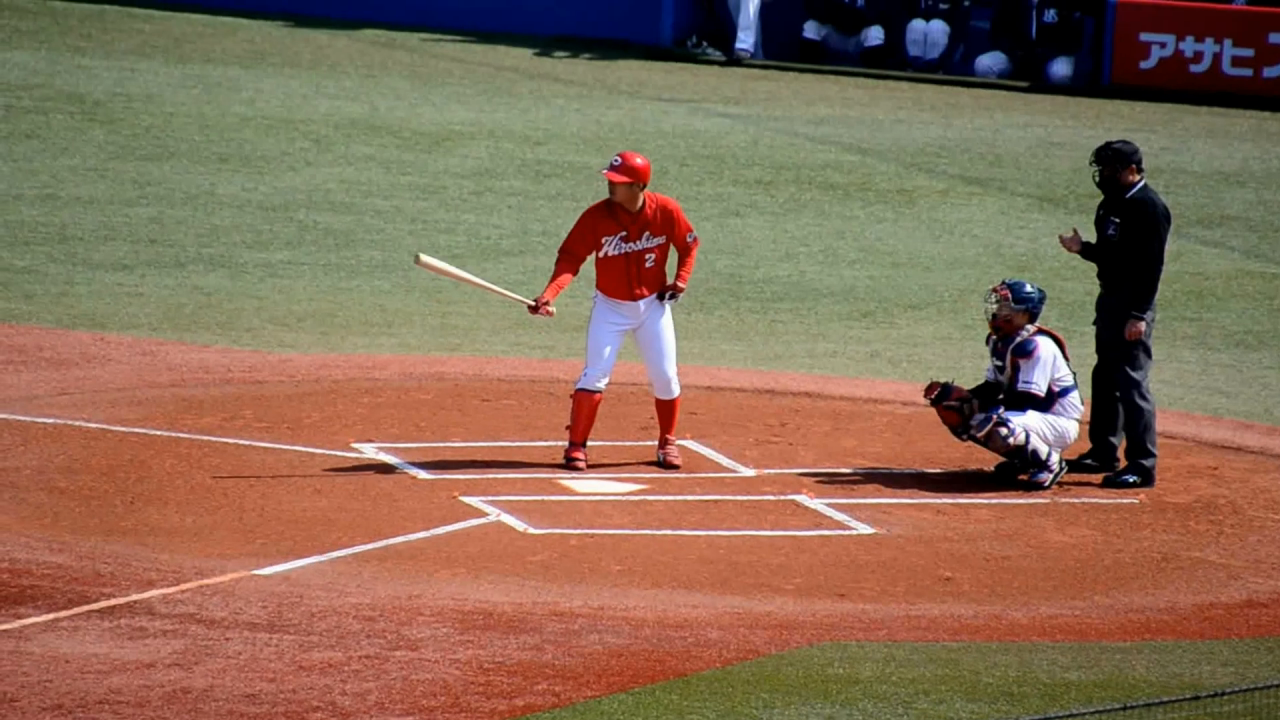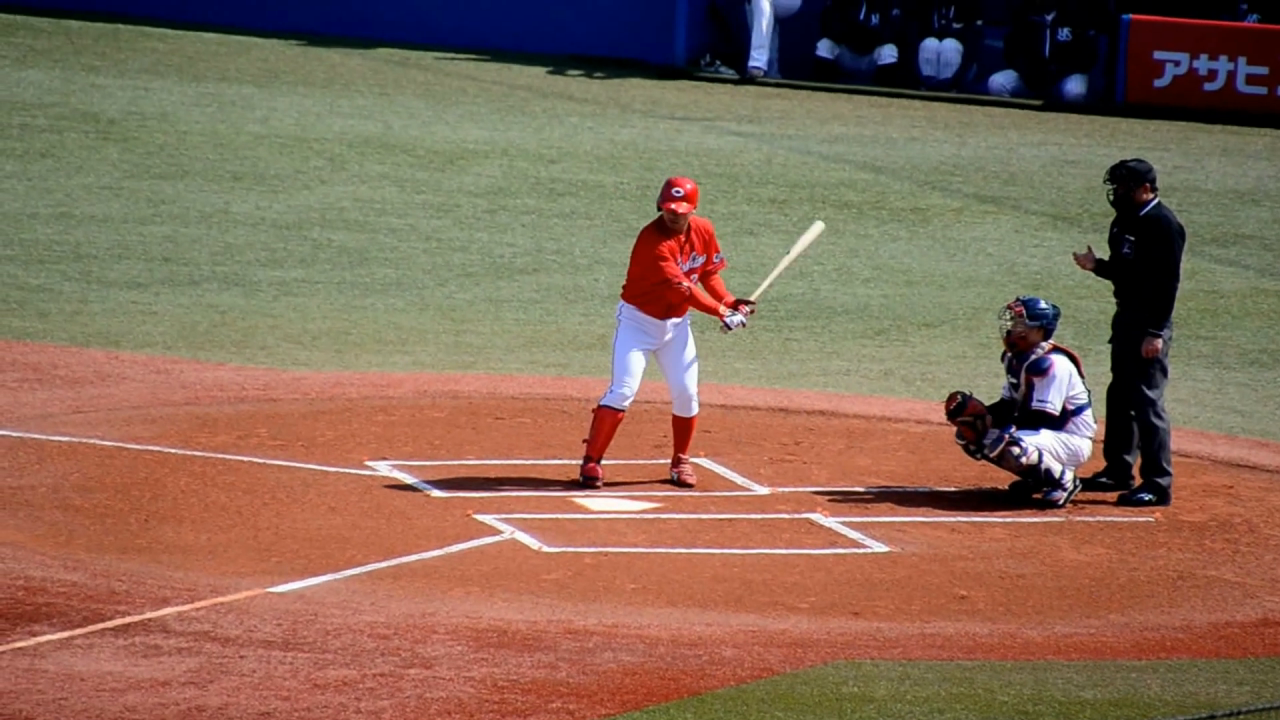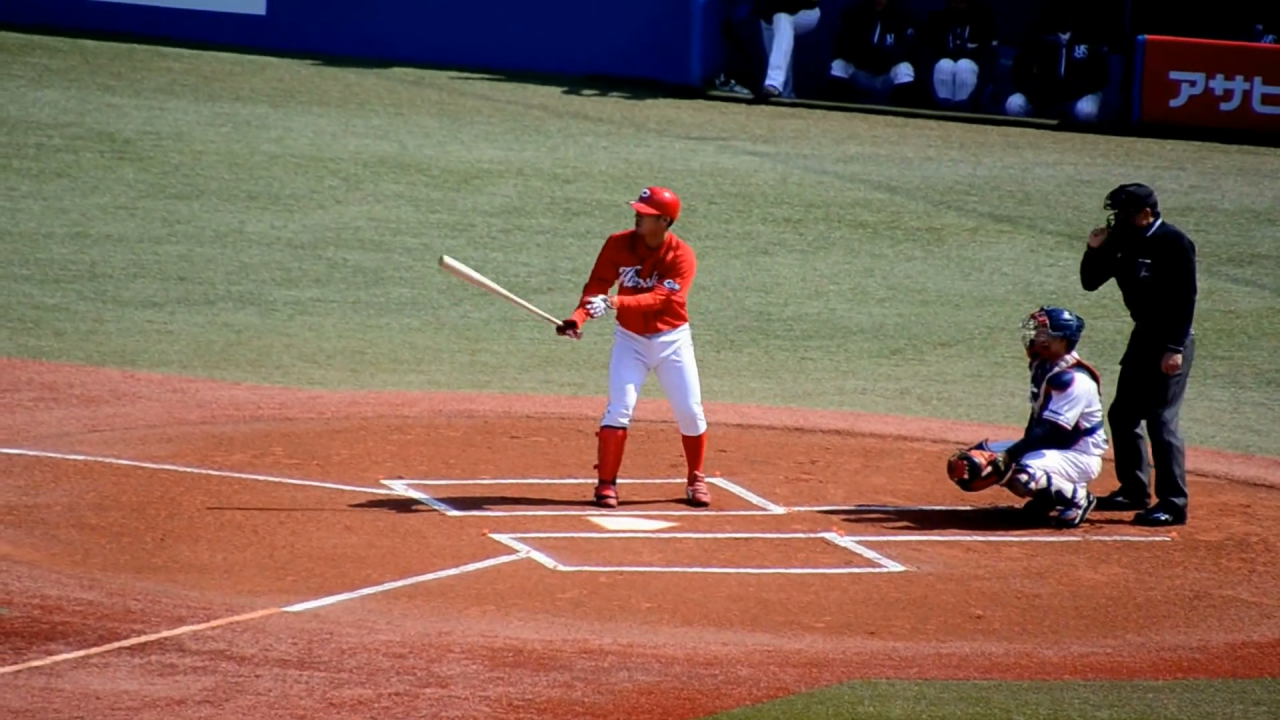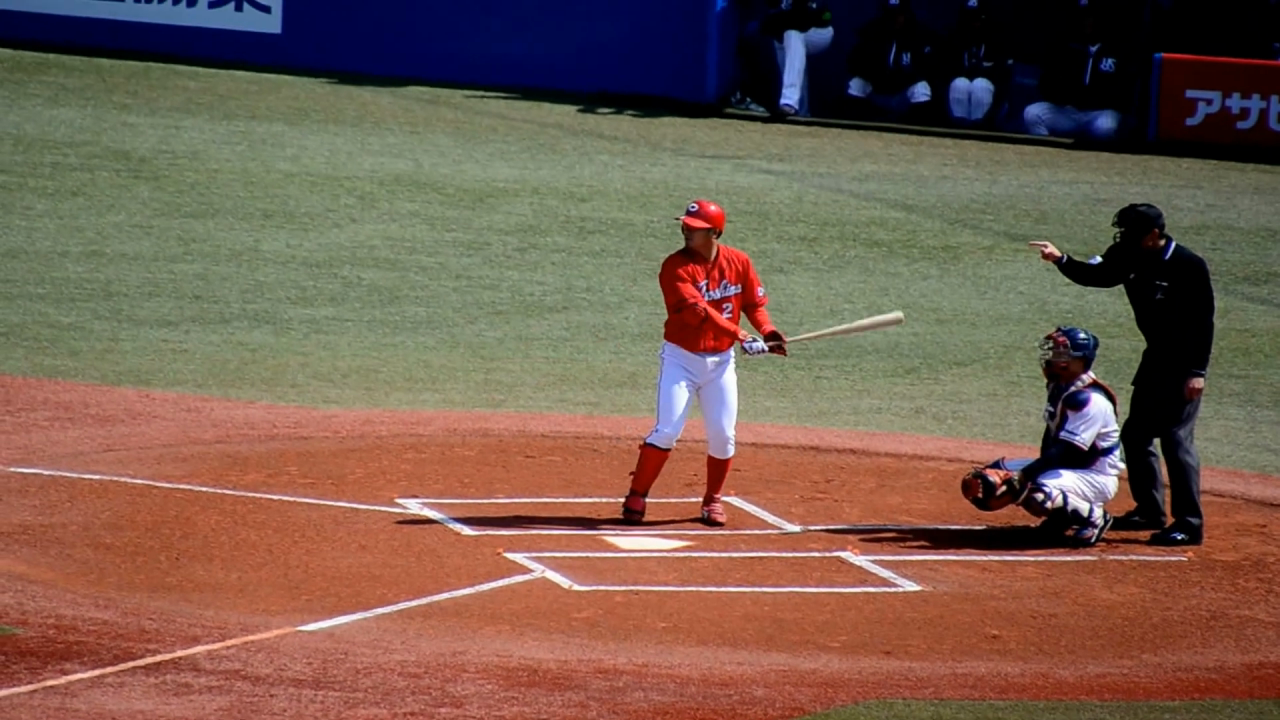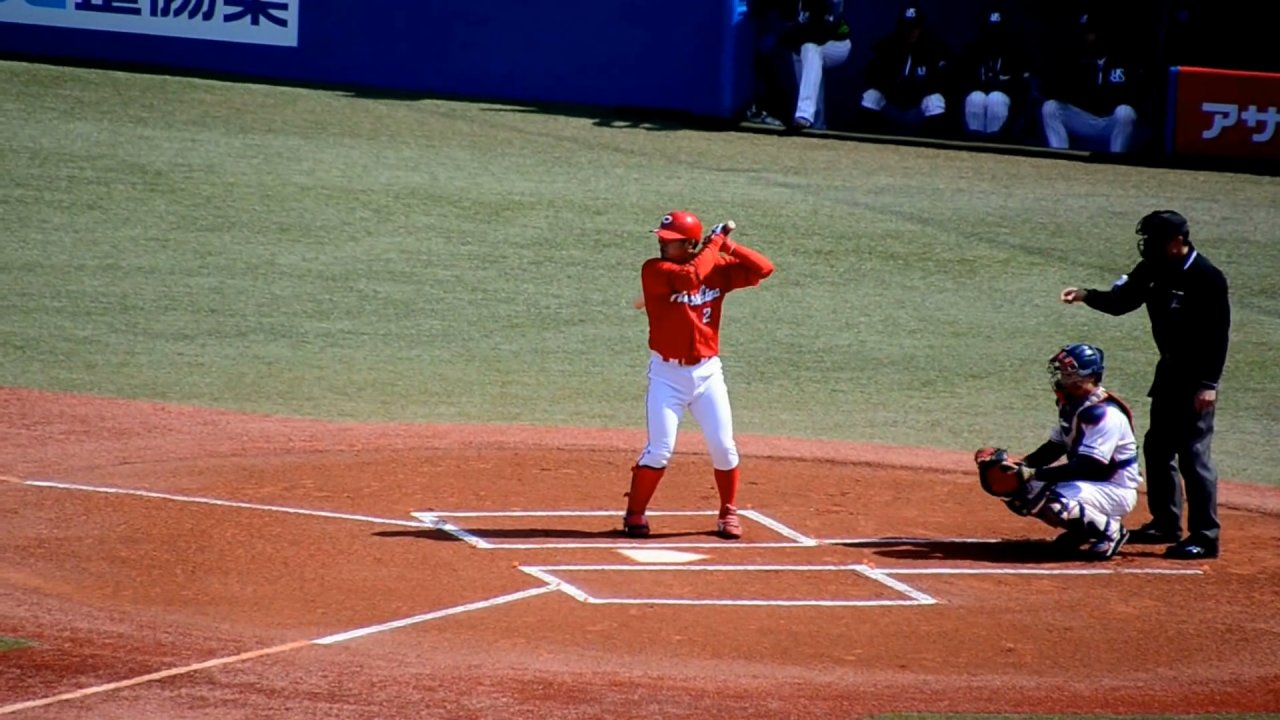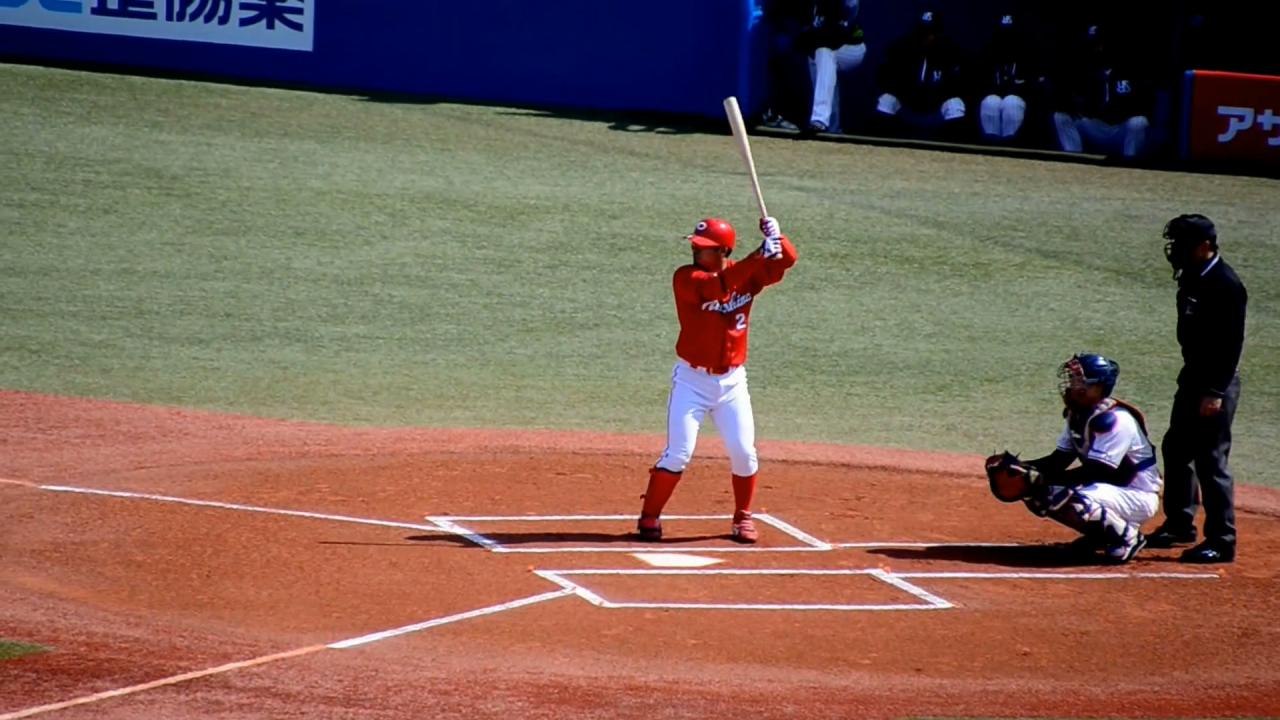
dt=0.7s
person 1, frame 1
left shoulder: (1149, 207)
right shoulder: (1111, 202)
left elbow: (1152, 265)
left wrist: (1139, 315)
right wrist: (1082, 248)
left hip: (1132, 305)
right hip: (1109, 299)
left knee: (1131, 383)
right knee: (1104, 379)
left ankle: (1142, 466)
right ankle: (1103, 452)
person 1, frame 2
left shoulder: (1163, 225)
right shoulder: (1124, 219)
left elbow: (1168, 283)
left wrist: (1155, 332)
right wrist: (1097, 265)
left hip: (1149, 323)
right hip: (1125, 317)
left knee: (1147, 401)
right knee: (1119, 396)
left ankle: (1157, 484)
right ankle: (1118, 470)
person 1, frame 3
left shoulder: (1173, 243)
right shoulder: (1120, 241)
left elbow: (1185, 297)
right elbow: (1089, 282)
left wrist: (1175, 347)
right wrist: (1094, 251)
left hip: (1169, 341)
right hip: (1143, 336)
left knee: (1161, 419)
right knee: (1122, 414)
left ankle: (1174, 503)
right ankle: (1134, 490)
person 1, frame 4
left shoulder: (1189, 266)
right shoulder: (1129, 257)
left elbow: (1204, 321)
right elbow: (1095, 274)
left wrist: (1198, 371)
right wrist: (1060, 259)
left hip: (1184, 363)
right hip: (1154, 357)
left knee: (1175, 438)
right knee: (1135, 434)
left ankle: (1189, 524)
right ankle: (1150, 510)
person 1, frame 5
left shoulder: (1207, 277)
right shoulder: (1152, 269)
left elbow: (1218, 334)
right elbow: (1120, 301)
left wrist: (1209, 384)
right wrist: (1087, 295)
left hip: (1196, 376)
right hip: (1168, 370)
left knee: (1193, 452)
right knee: (1157, 447)
left ankle: (1206, 537)
right ankle: (1166, 523)
person 1, frame 6
left shoulder: (1225, 284)
right shoulder: (1191, 276)
left elbow: (1232, 342)
left wrist: (1216, 391)
left hip: (1215, 382)
right hip: (1192, 376)
left knee: (1211, 459)
right knee: (1176, 449)
left ankle: (1222, 541)
right ankle: (1180, 524)
person 2, frame 1
left shoulder: (667, 210)
right shoulder: (595, 216)
left elbow: (688, 246)
right elbow: (570, 258)
left wrist: (681, 281)
right wrist: (549, 295)
left hip: (652, 304)
right hip: (610, 306)
left knee: (665, 376)
right knee: (595, 376)
left ankle: (667, 443)
right ankle: (576, 445)
person 2, frame 2
left shoulder: (704, 231)
right shoulder: (652, 241)
left elbow: (709, 272)
right elbow: (679, 288)
left wrist: (730, 300)
right wrist: (722, 313)
left hip: (676, 323)
right hip: (637, 319)
left knee: (686, 394)
right knee: (623, 391)
left ankle: (680, 461)
right ankle: (591, 461)
person 2, frame 3
left shoulder: (682, 256)
right shoulder: (618, 244)
left elbow: (660, 299)
right elbow: (598, 286)
left wrist: (614, 303)
right wrist: (579, 316)
left hip: (672, 340)
right hip: (630, 339)
left knee: (690, 411)
right knee: (619, 410)
left ankle: (696, 479)
right ankle: (606, 482)
person 2, frame 4
left shoulder: (739, 262)
right shoulder: (676, 266)
left elbow: (756, 304)
right elbow: (695, 311)
left wrist: (767, 331)
right wrist: (741, 336)
left hip: (720, 360)
right hip: (681, 357)
left knee: (722, 435)
right knee: (668, 429)
left ankle: (712, 500)
right ankle: (636, 497)
person 2, frame 5
left shoulder: (718, 267)
right shoulder: (654, 269)
left elbow: (764, 268)
right elbow: (689, 277)
left wrist: (727, 244)
right wrist: (715, 242)
left hip: (707, 372)
right hip: (667, 373)
left knee: (723, 446)
right knee: (659, 449)
left ankle: (728, 512)
right ankle: (635, 513)
person 2, frame 6
left shoulder: (747, 273)
right shoulder: (686, 277)
left elbow: (788, 258)
right elbow: (718, 287)
left wrist: (775, 235)
right wrist: (758, 255)
left hip: (733, 380)
right hip: (692, 379)
left knee: (744, 453)
right knee: (678, 453)
left ankle: (743, 518)
right ankle: (649, 516)
person 3, frame 1
left shoulder: (1036, 346)
right shoulder: (999, 341)
left elbow: (1027, 401)
right elbow: (991, 389)
left wrist: (975, 405)
right wrist: (961, 397)
left hip: (1059, 423)
right hip: (1030, 415)
left knee: (999, 428)
right knee: (959, 416)
left ankle: (1050, 461)
right ankle: (1022, 459)
person 3, frame 2
left shoulder: (1051, 364)
right shoulder: (1015, 358)
left elbow: (1041, 420)
right elbow: (1007, 406)
left wrist: (990, 421)
left hip: (1071, 440)
right hip: (1042, 434)
left knee: (1012, 448)
right knee: (969, 435)
left ankle: (1064, 480)
right ankle: (1036, 477)
person 3, frame 3
left shoulder: (1073, 379)
right shoulder: (1042, 367)
left elbow: (1049, 431)
left wrist: (1007, 456)
right wrist: (1023, 451)
left hip: (1078, 457)
right hip: (1047, 448)
left knee: (1022, 475)
right knee: (979, 456)
left ankle: (1077, 497)
right ankle: (1047, 495)
person 3, frame 4
left shoulder: (1089, 399)
right shoulder: (1059, 387)
left elbow: (1064, 452)
left wrist: (1021, 476)
right wrist: (1040, 469)
left hip: (1095, 476)
right hip: (1063, 466)
left knee: (1036, 493)
right knee: (994, 476)
left ankle: (1092, 516)
right ankle: (1062, 513)
person 3, frame 5
left shoulder: (1103, 413)
right shoulder: (1070, 403)
left elbow: (1083, 466)
right elbow: (1054, 448)
left wrist: (1032, 474)
right wrist: (1022, 465)
left hip: (1114, 491)
right hip: (1080, 482)
left knee: (1052, 503)
right knee: (1016, 489)
left ankle: (1110, 530)
right ankle: (1080, 528)
person 3, frame 6
left shoulder: (1115, 420)
right shoulder: (1077, 414)
left elbow: (1092, 473)
right elbow: (1059, 461)
left wrist: (1039, 477)
right wrist: (1021, 468)
left hip: (1138, 497)
right hip: (1106, 489)
left knee: (1074, 503)
right knee: (1033, 492)
left ankle: (1128, 536)
right ankle: (1098, 533)
